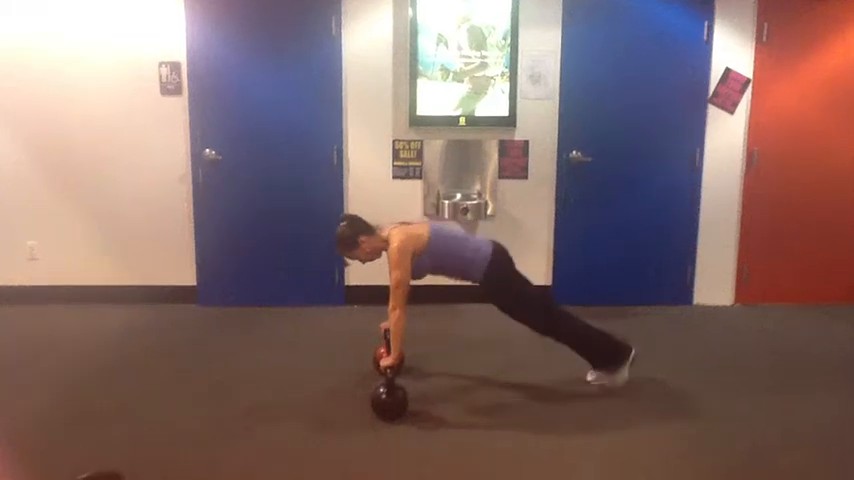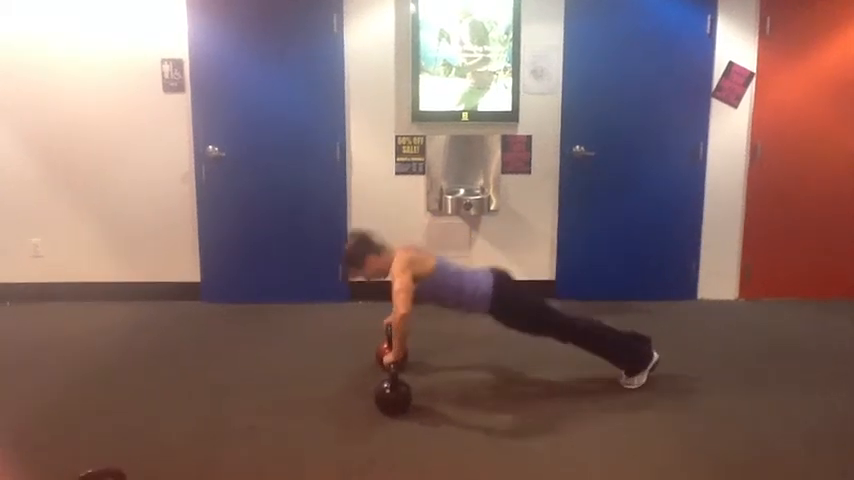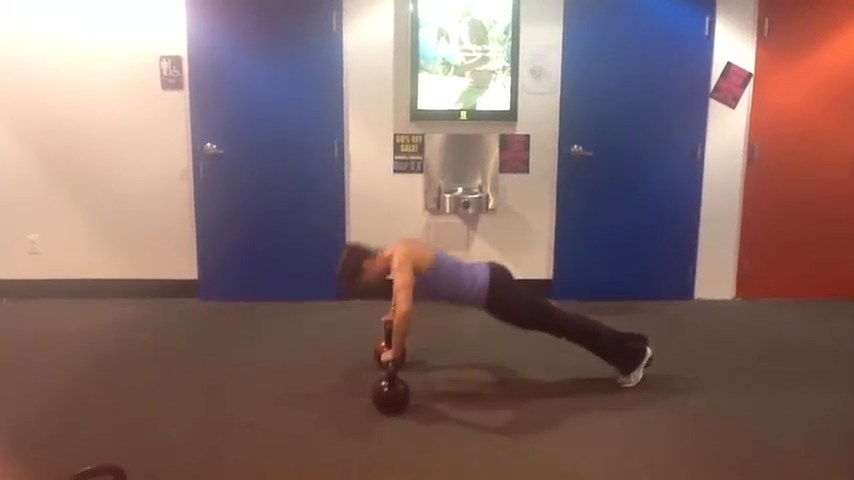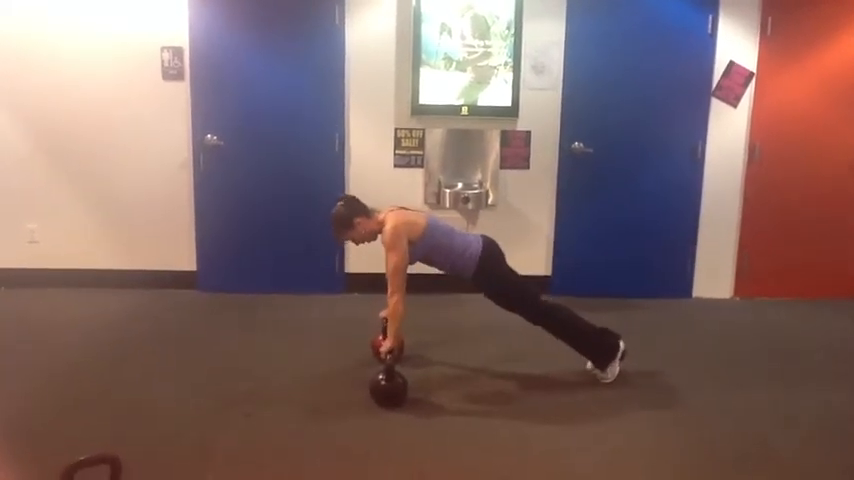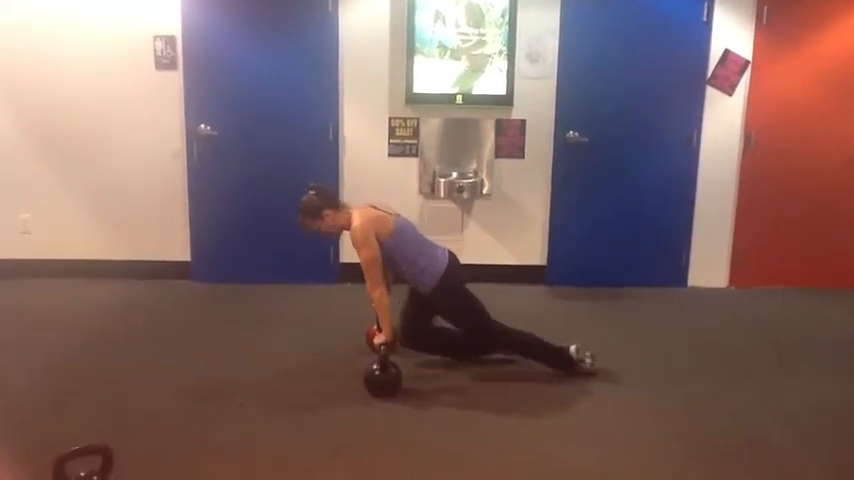
dt=1s
person 1, frame 1
left shoulder: (397, 245)
right shoulder: (392, 235)
left elbow: (397, 305)
left wrist: (394, 356)
right wrist: (394, 323)
left hip: (491, 267)
right hip: (490, 258)
left knee: (542, 318)
right knee: (543, 312)
left ankle: (615, 354)
right ankle: (608, 361)
person 1, frame 2
left shoulder: (399, 264)
right shoulder: (400, 255)
left elbow: (404, 311)
left wrist: (396, 353)
right wrist: (395, 318)
left hip: (495, 296)
right hip: (492, 286)
left knee: (560, 328)
right knee: (560, 325)
left ankle: (639, 358)
right ankle: (636, 349)
person 1, frame 3
left shoulder: (399, 259)
right shoulder: (397, 252)
left elbow: (405, 309)
right elbow: (408, 294)
left wrist: (395, 351)
right wrist: (395, 314)
left hip: (492, 291)
right hip: (490, 279)
left knee: (558, 323)
right knee: (557, 320)
left ankle: (633, 354)
right ankle: (630, 346)
person 1, frame 4
left shoulder: (392, 230)
right shoulder: (390, 219)
left elbow: (397, 291)
right elbow: (396, 283)
left wrist: (391, 340)
right wrist: (392, 310)
left hip: (481, 263)
right hip: (479, 252)
left knee: (535, 309)
right knee: (534, 307)
left ankle: (607, 351)
right ankle: (605, 344)
person 1, frame 5
left shoulder: (359, 228)
right shoulder: (364, 213)
left elbow: (376, 287)
right elbow: (385, 272)
left wrist: (386, 332)
right wrist: (390, 317)
left hip: (441, 280)
right hip: (437, 269)
left knee: (487, 332)
right knee: (411, 336)
left ankle: (567, 357)
right ankle: (487, 344)
